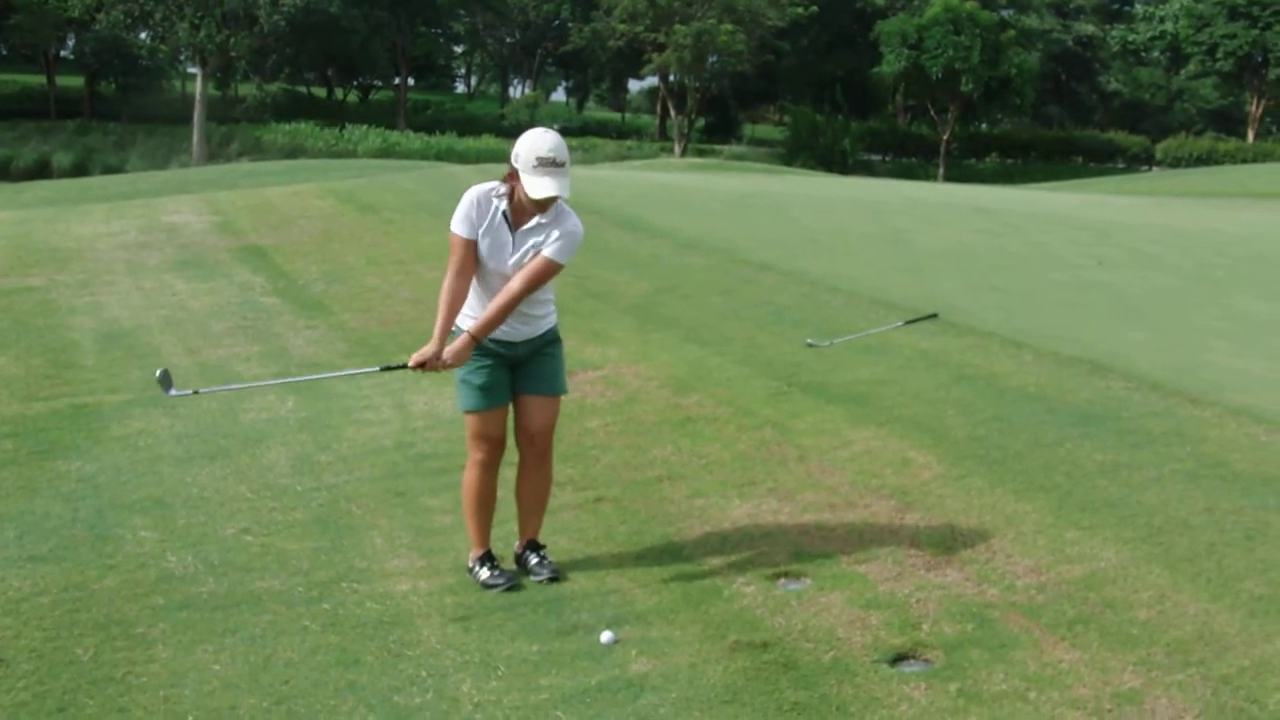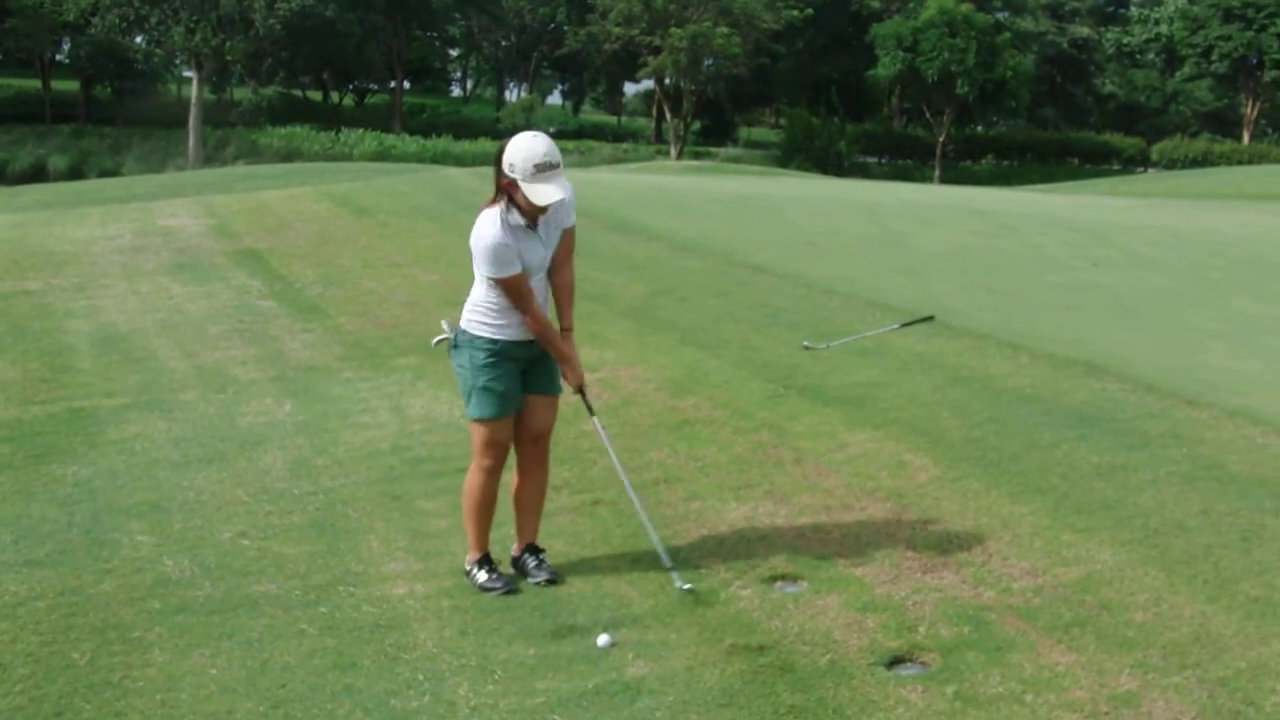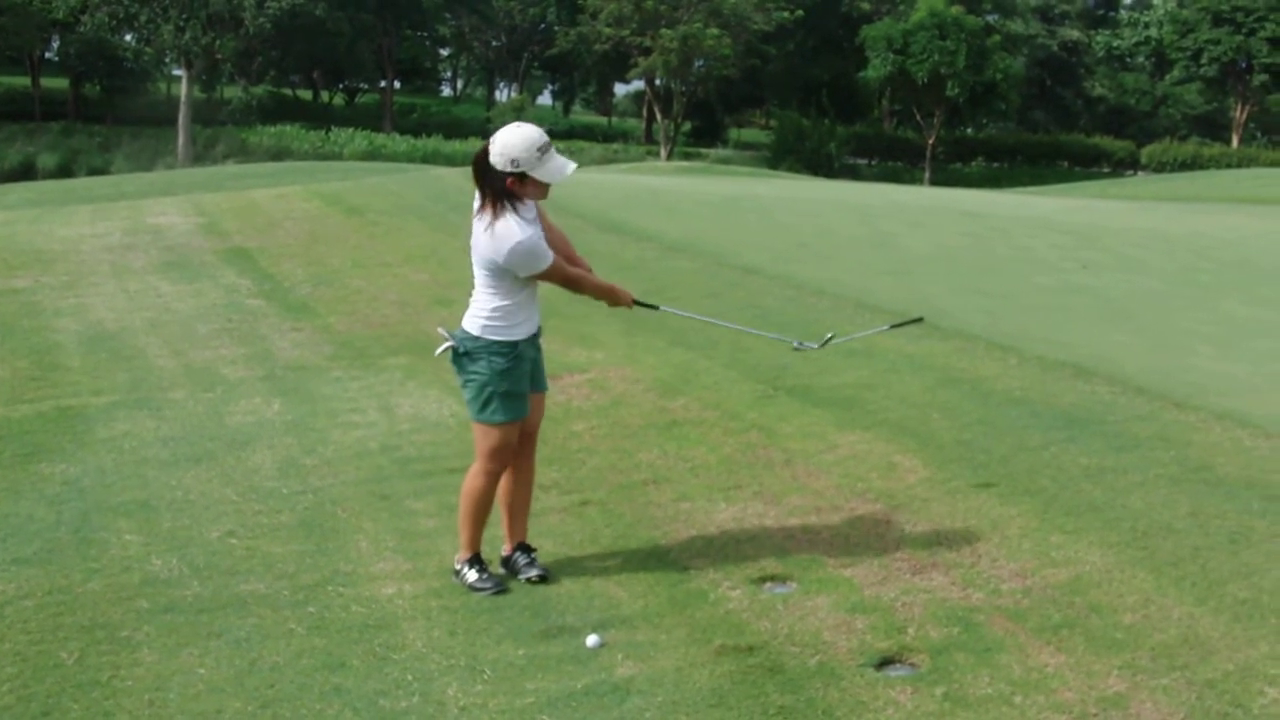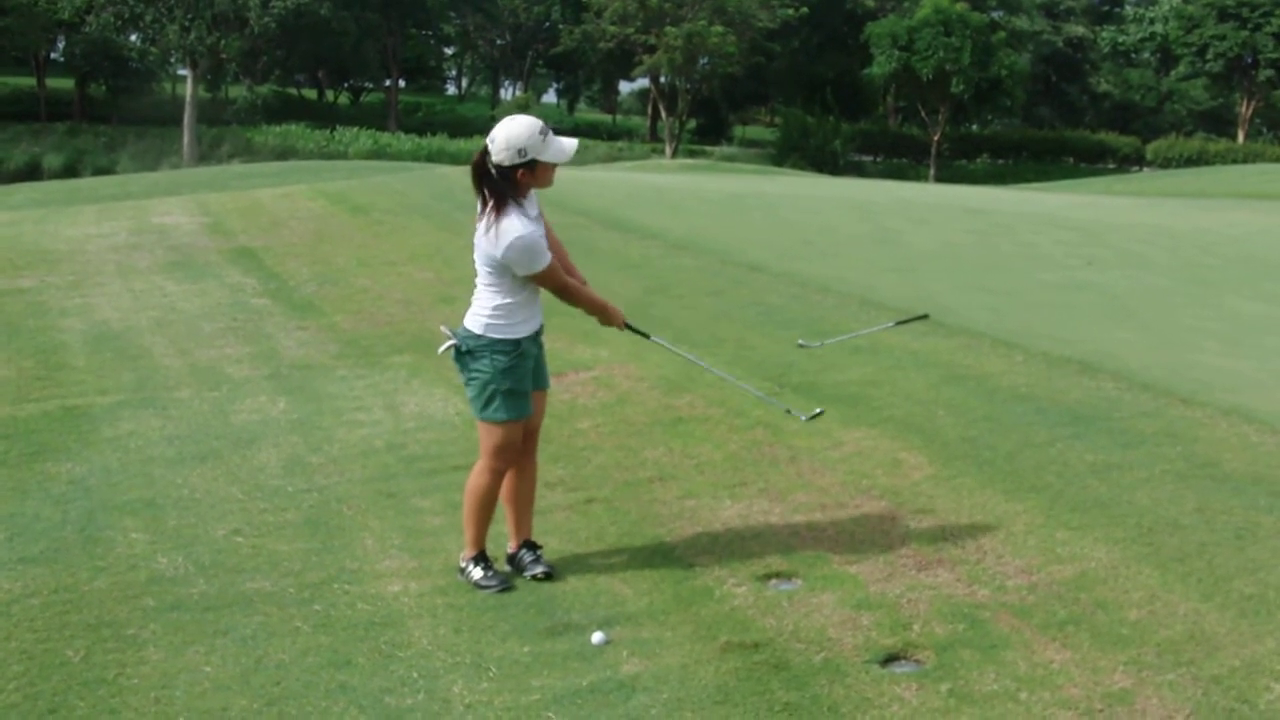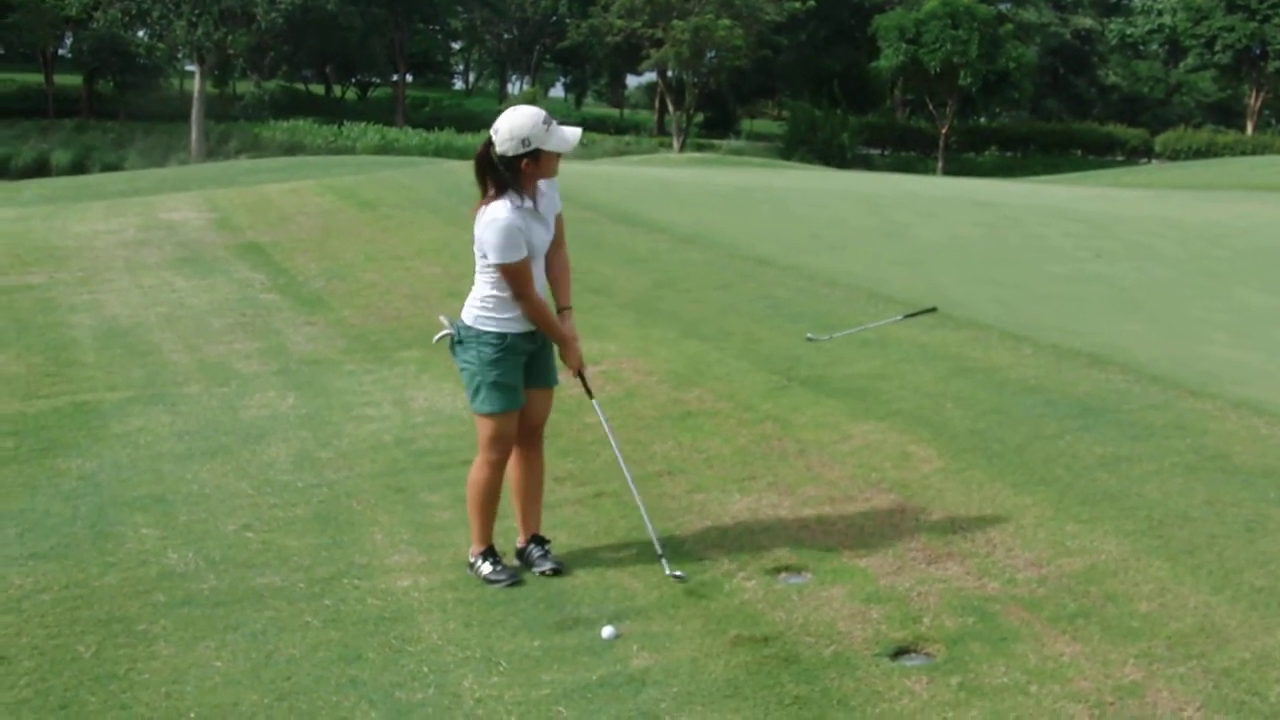
dt=0.3s
person 1, frame 1
left shoulder: (567, 229)
right shoulder: (476, 203)
left elbow: (516, 291)
right elbow: (458, 276)
left wrist: (466, 343)
right wrist: (440, 340)
left hip: (537, 342)
right hip: (478, 339)
left knee: (538, 444)
right knee: (485, 451)
left ankle: (530, 545)
right ankle: (479, 554)
person 1, frame 2
left shoulder: (562, 200)
right shoulder: (493, 234)
left elbow: (563, 270)
right elbow: (528, 307)
left wrist: (568, 336)
right wrist: (566, 362)
left hip: (536, 341)
right hip: (488, 345)
left knee: (536, 445)
right knee: (491, 455)
left ankle: (526, 548)
right ankle: (477, 558)
person 1, frame 3
left shoulder: (508, 194)
right shoulder: (516, 239)
left elbow: (549, 229)
right elbow: (568, 279)
left wrist: (594, 276)
right wrist: (612, 293)
left hip: (519, 339)
right hip: (493, 350)
left knee: (524, 447)
right knee: (494, 457)
left ankle: (516, 547)
right ankle: (466, 558)
person 1, frame 4
left shoulder: (513, 192)
right shoulder: (516, 235)
left elbow: (549, 238)
right elbow: (560, 287)
left wrist: (585, 286)
right wrist: (603, 310)
left hip: (523, 338)
right hip: (496, 348)
left knee: (526, 444)
right knee: (499, 455)
left ankle: (521, 545)
right ankle: (472, 556)
person 1, frame 5
left shoulder: (546, 189)
right shoulder: (502, 220)
left elbow: (556, 250)
right elbow: (525, 296)
left wrist: (566, 315)
right wrist: (564, 342)
left hip: (534, 333)
right hip: (492, 339)
left knee: (532, 436)
right knee: (496, 448)
left ankle: (531, 539)
right ankle: (480, 551)
